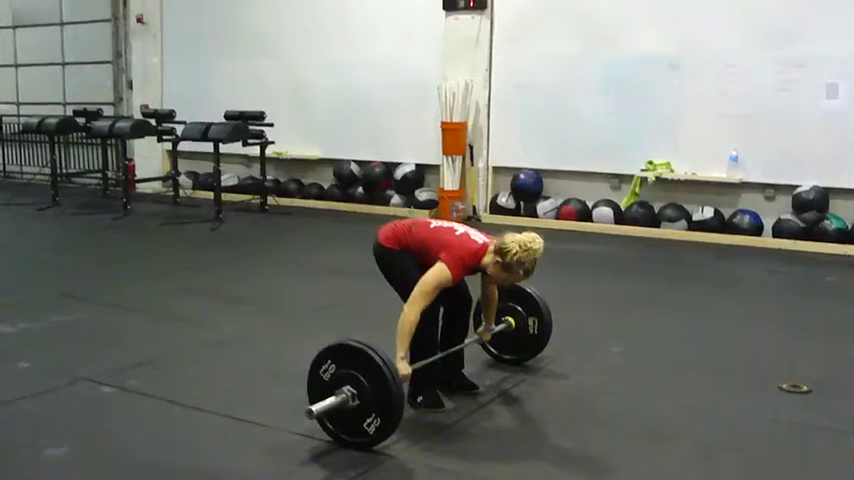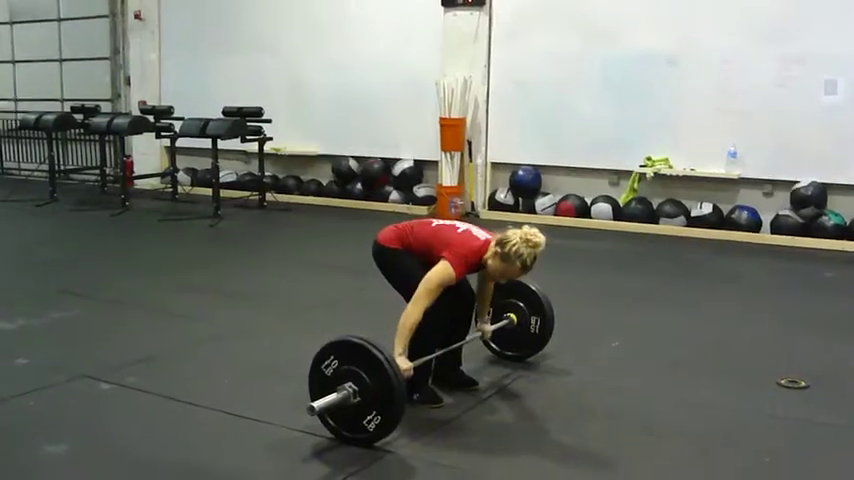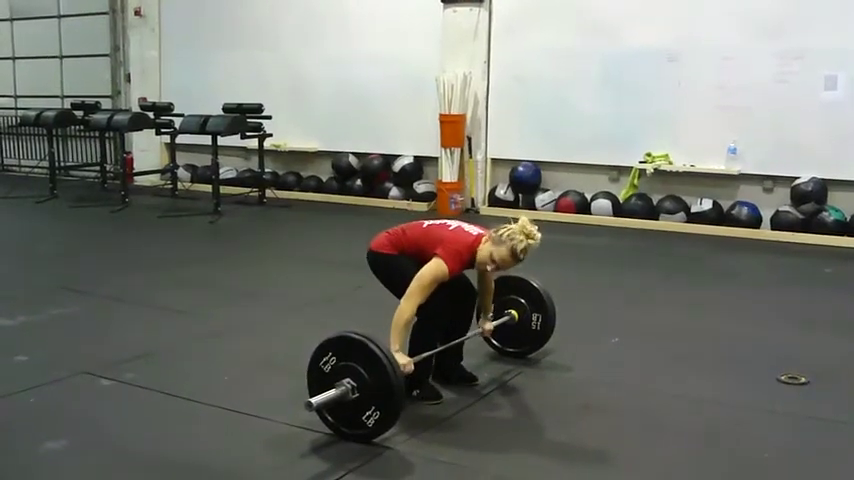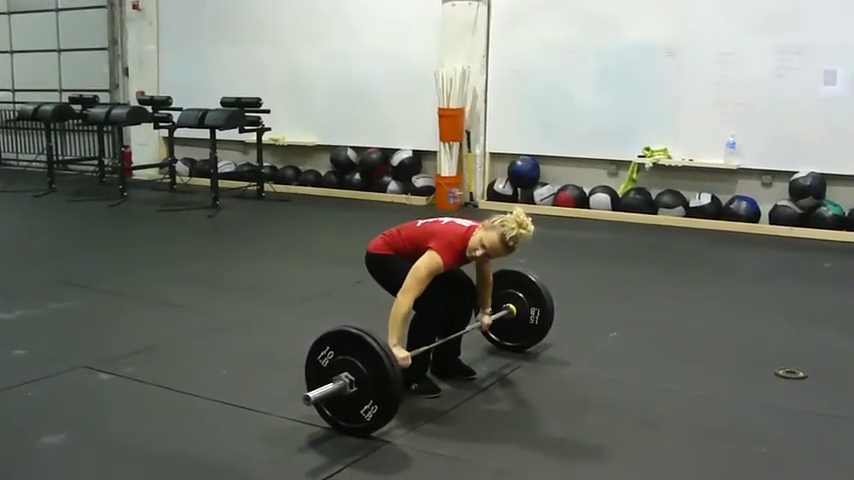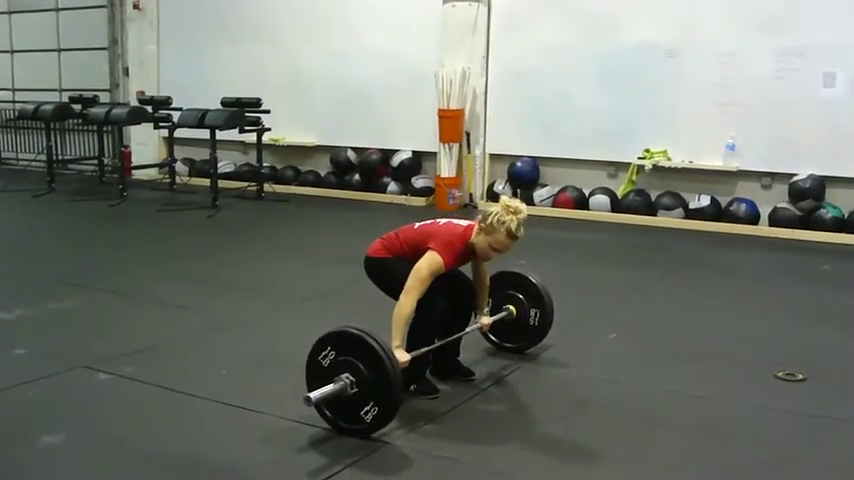
dt=0.4s
person 1, frame 1
left shoulder: (494, 252)
right shoulder: (460, 258)
left elbow: (490, 292)
right elbow: (412, 308)
left wrist: (488, 326)
right wrist: (401, 359)
left hip: (418, 245)
right hip: (392, 246)
left knee: (461, 302)
right knee: (428, 308)
left ankle: (449, 375)
right ankle: (421, 389)
person 1, frame 2
left shoulder: (493, 249)
right shoulder: (463, 255)
left elbow: (486, 284)
right elbow: (416, 306)
left wrist: (483, 320)
right wrist: (399, 356)
left hip: (420, 247)
right hip: (391, 247)
left knee: (464, 299)
right knee: (433, 306)
left ankle: (447, 371)
right ankle: (416, 385)
person 1, frame 3
left shoulder: (486, 245)
right shoulder: (457, 251)
left elbow: (486, 283)
right elbow: (409, 302)
left wrist: (486, 317)
right wrist: (396, 352)
left hip: (415, 252)
right hip: (385, 252)
left knee: (465, 296)
right knee: (435, 306)
left ankle: (447, 367)
right ankle: (415, 381)
person 1, frame 4
left shoulder: (484, 239)
right shoulder: (450, 244)
left elbow: (485, 279)
right elbow: (405, 296)
left wrist: (485, 311)
right wrist: (394, 346)
left hip: (413, 253)
right hip: (383, 254)
left knee: (466, 293)
right knee: (434, 301)
left ankle: (446, 361)
right ankle: (412, 375)
person 1, frame 5
left shoulder: (479, 238)
right shoulder: (450, 244)
left elbow: (481, 281)
right elbow: (408, 297)
left wrist: (482, 312)
right wrist: (397, 348)
left hip: (413, 258)
right hip: (382, 259)
left knee: (465, 295)
right knee: (435, 303)
left ankle: (445, 362)
right ankle: (411, 375)
